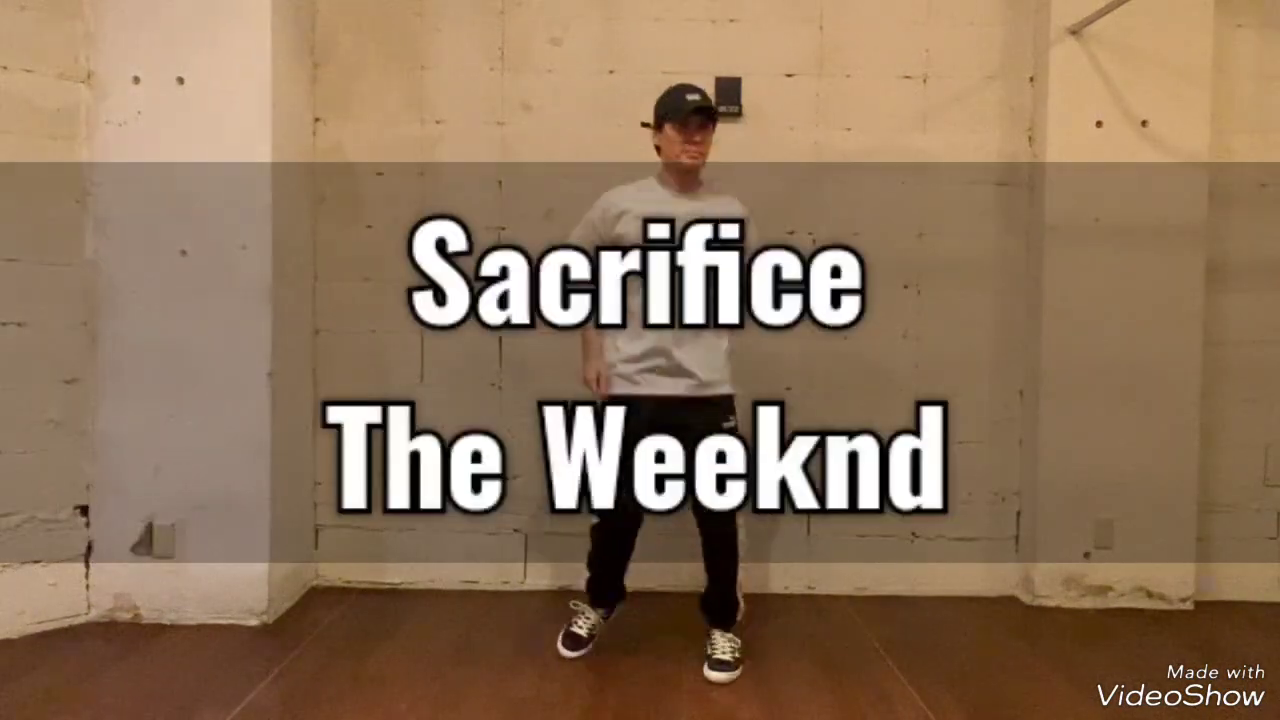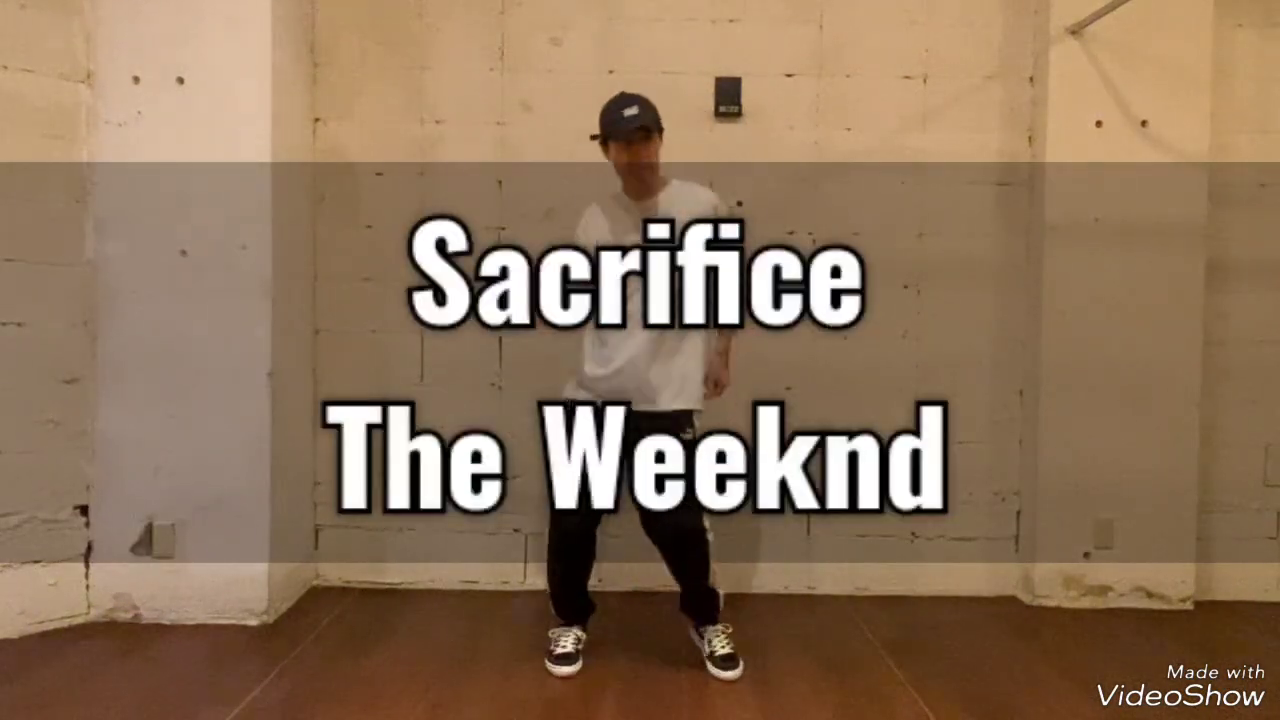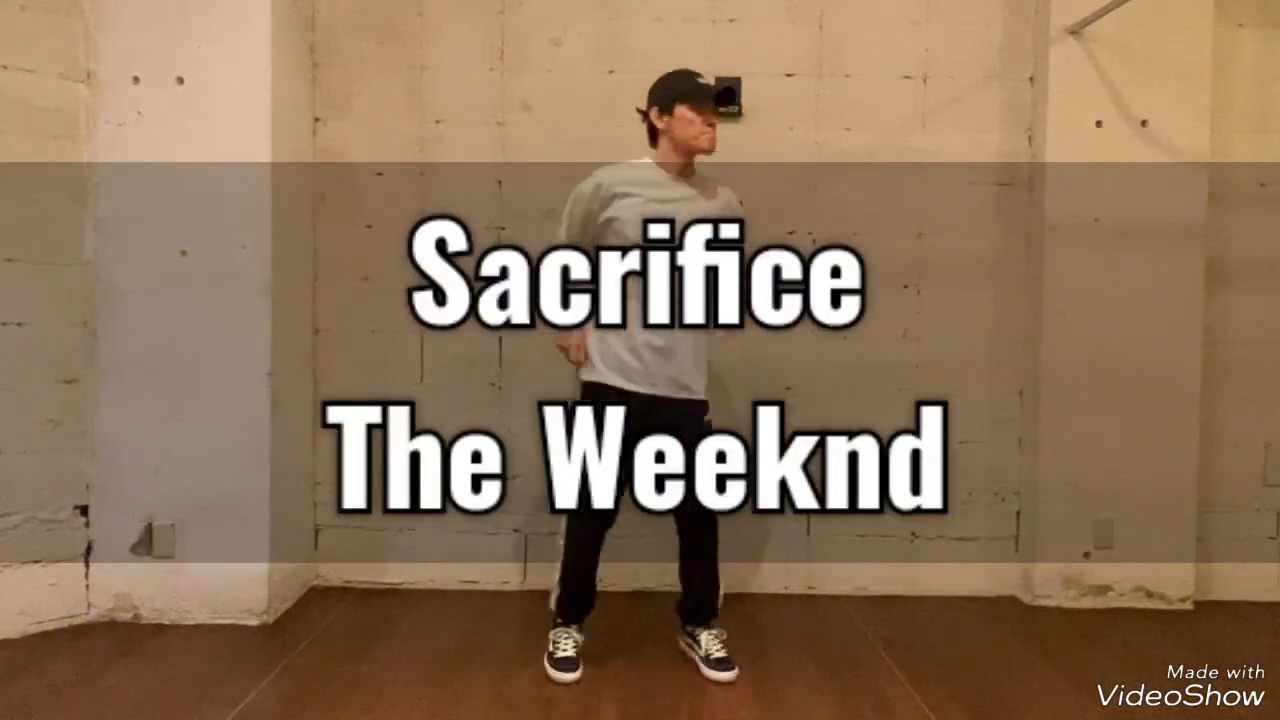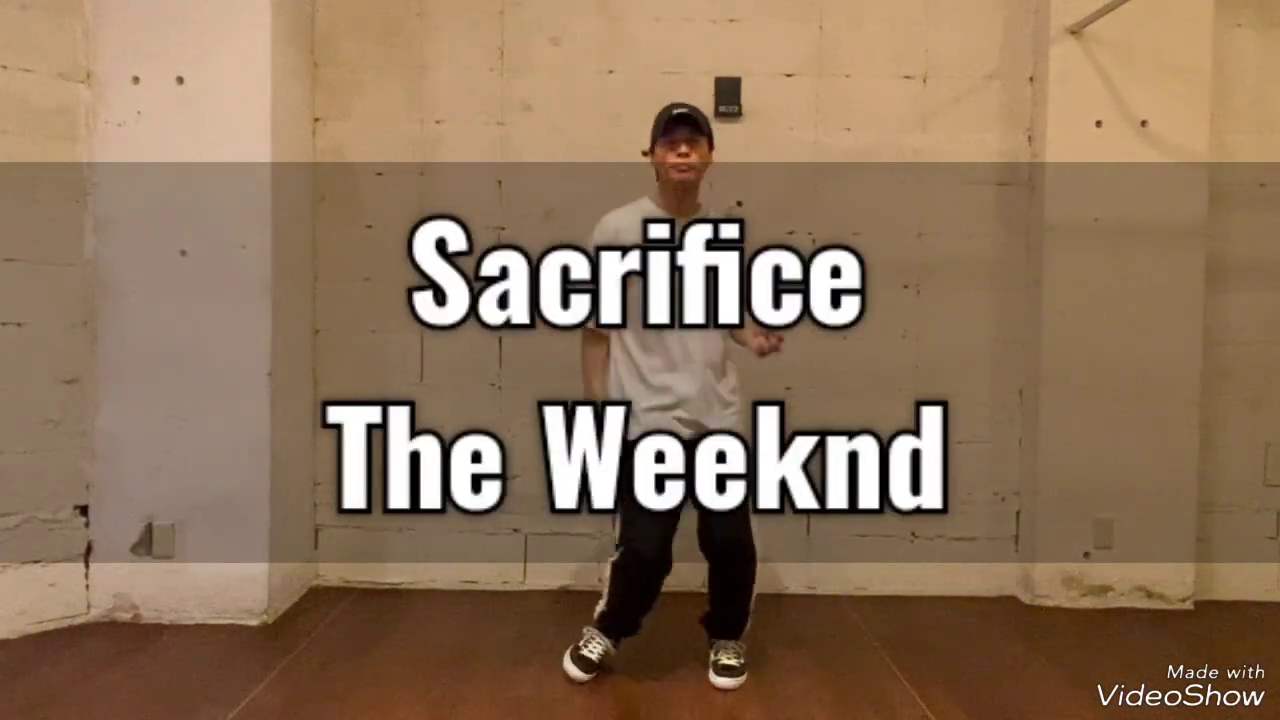
dt=0.7s
person 1, frame 1
left shoulder: (728, 211)
right shoulder: (619, 204)
right wrist: (593, 351)
left hip: (705, 388)
right hip: (632, 385)
left knee: (718, 513)
right knee: (618, 510)
left ankle: (724, 629)
right ankle: (596, 606)
person 1, frame 2
left shoulder: (701, 205)
right shoulder: (595, 220)
left wrist: (721, 354)
left hip: (667, 399)
right hip: (596, 392)
left knee: (675, 521)
right knee: (572, 518)
left ankle: (707, 622)
right ankle: (569, 623)
person 1, frame 3
left shoulder: (724, 203)
right shoulder: (609, 184)
right wrist: (571, 330)
left hip: (684, 386)
right hip: (613, 379)
left knee: (699, 511)
right knee: (592, 506)
left ankle: (701, 628)
right ankle: (567, 625)
person 1, frame 4
right shoulder: (617, 228)
right elbow: (593, 320)
left wrist: (762, 336)
right wrist: (595, 397)
left hip: (715, 420)
right hip: (641, 421)
left knee: (732, 542)
right knee: (644, 549)
left ankle: (726, 638)
right ankle: (604, 632)
